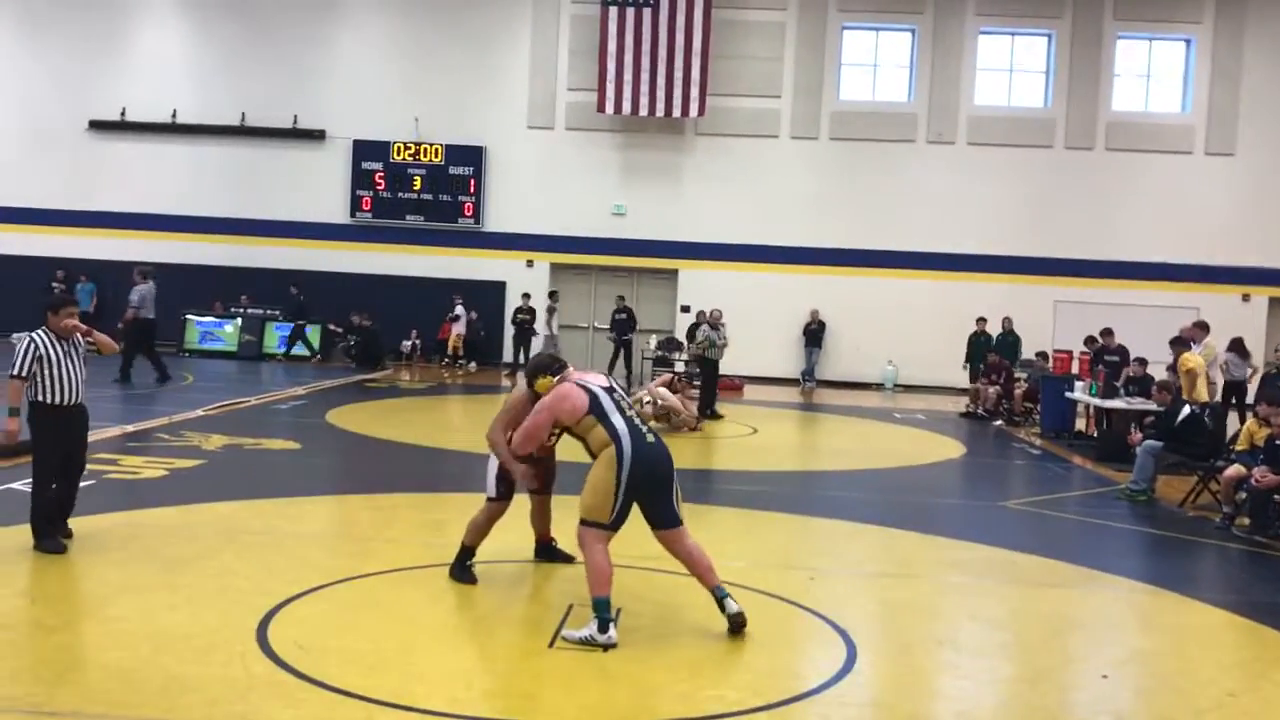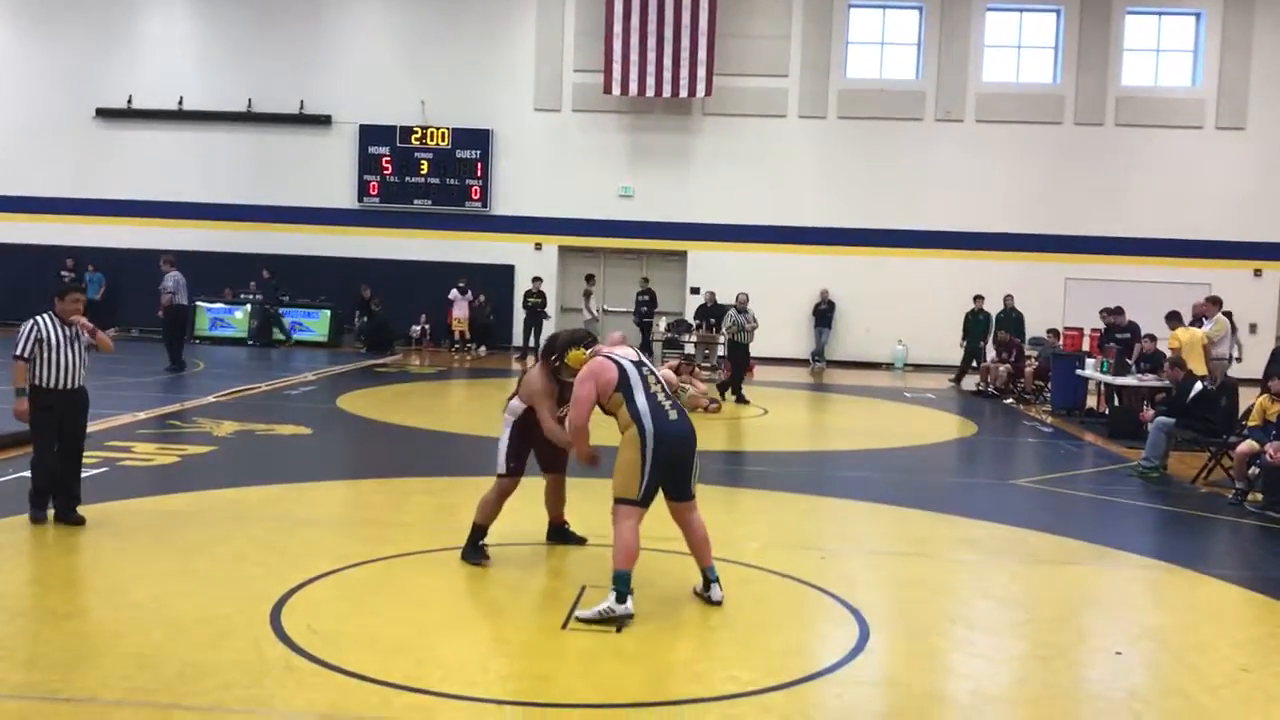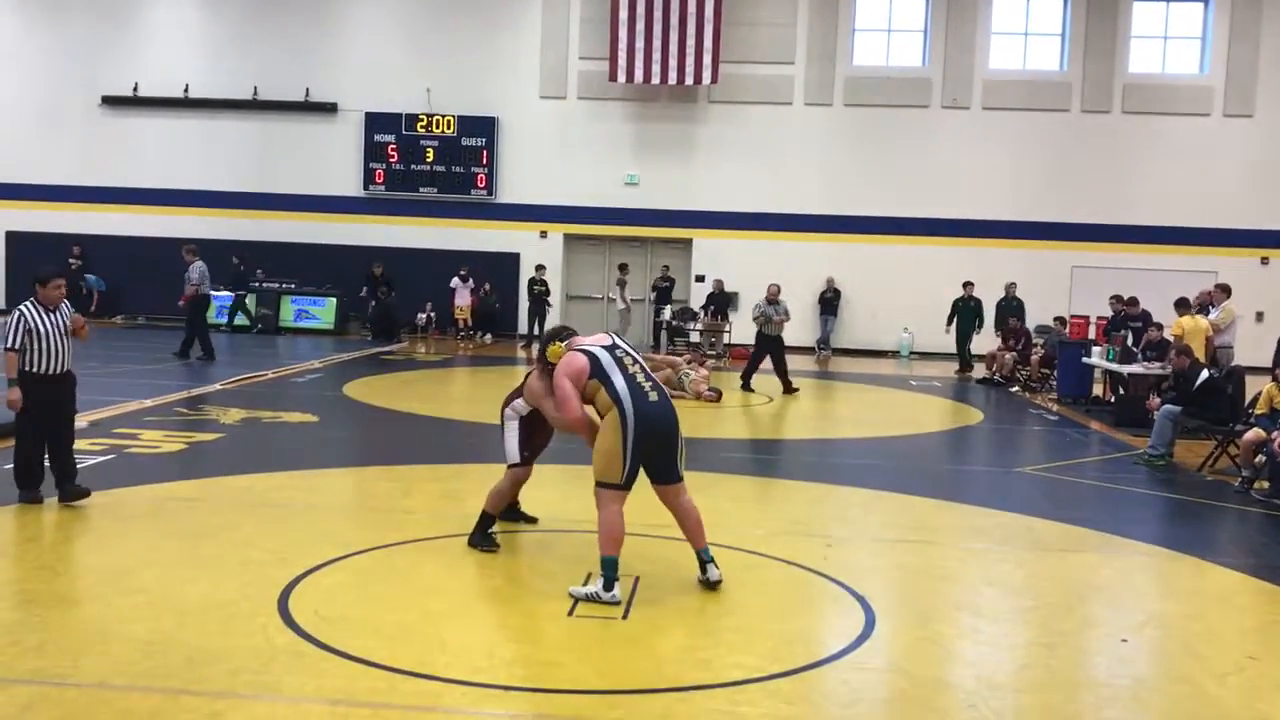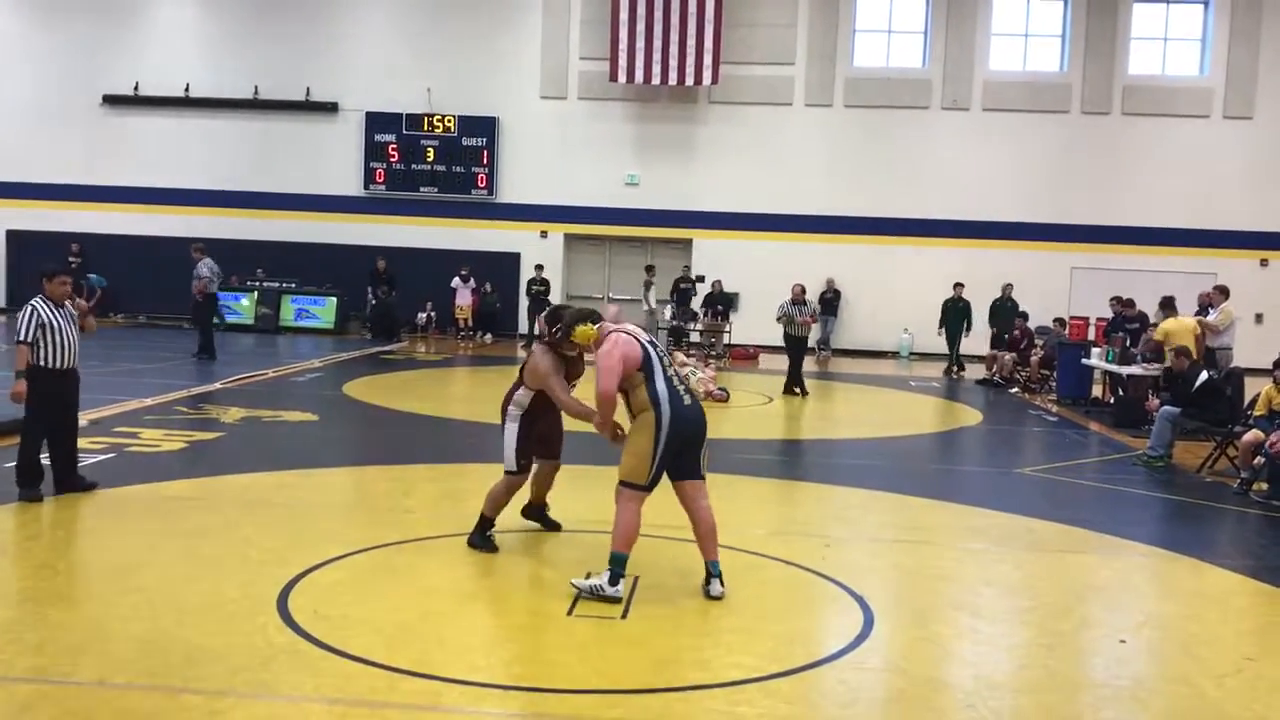
dt=0.5s
person 1, frame 1
left shoulder: (558, 397)
right shoulder: (598, 377)
left elbow: (521, 446)
left hip: (623, 459)
right hip: (658, 454)
left knee: (592, 539)
right knee: (679, 538)
left ankle: (603, 627)
right ankle: (727, 603)
person 1, frame 2
left shoulder: (590, 371)
right shoulder: (628, 351)
left elbow: (578, 422)
left wrist: (582, 451)
left hip: (647, 435)
right hip: (683, 429)
left knee: (626, 516)
right knee: (687, 511)
left ankle: (620, 599)
right ankle: (711, 584)
person 1, frame 3
left shoulder: (566, 365)
right shoulder: (609, 337)
left elbow: (572, 416)
left wrist: (590, 433)
left hip: (628, 418)
right hip: (664, 411)
left knee: (609, 500)
right knee: (676, 495)
left ankle: (608, 585)
right ankle: (708, 566)
person 1, frame 4
left shoulder: (613, 346)
right shoulder: (628, 330)
left elbow: (605, 391)
left wrist: (605, 422)
left hip: (659, 421)
right hip: (692, 415)
left knee: (628, 498)
right knee: (697, 499)
left ankle: (613, 581)
right ankle: (714, 578)
person 2, frame 1
left shoulder: (78, 339)
right shoulder: (34, 342)
left elbow: (112, 349)
right elbow: (16, 379)
left wrist: (87, 331)
right wrist: (13, 416)
left hip: (75, 413)
right hip: (47, 416)
left knee: (73, 471)
right knee: (45, 476)
left ankle: (58, 519)
right ankle: (44, 534)
person 2, frame 2
left shoulder: (84, 326)
right shoulder: (37, 325)
left elbow: (108, 348)
right elbow: (21, 361)
left wrist: (90, 330)
right wrist: (20, 396)
left hip: (75, 398)
right hip: (45, 399)
left knee: (72, 455)
right knee: (44, 455)
left ankle: (67, 508)
right ankle: (39, 506)
person 2, frame 3
left shoulder: (65, 307)
right shoulder: (23, 314)
left elbow: (81, 336)
right elbow: (12, 352)
left wrist: (81, 327)
right wrist: (13, 386)
left hip: (63, 381)
right hip: (34, 384)
left knee: (64, 435)
right knee: (31, 438)
left ankle: (67, 486)
right ankle: (28, 487)
person 2, frame 4
left shoulder: (68, 306)
right shoulder: (34, 310)
left elbow: (90, 329)
right elbow: (23, 345)
left wrist: (85, 314)
right wrist: (20, 378)
left hip: (67, 376)
right hip: (43, 379)
left knee: (67, 429)
right knee: (34, 431)
left ankle: (66, 478)
right ankle: (28, 485)
person 3, frame 1
right shoulder: (523, 396)
right elbow: (493, 434)
right wrist: (513, 467)
left hip: (542, 447)
right hip: (509, 447)
left knee: (542, 500)
right knee: (495, 507)
left ankle: (544, 547)
right ankle: (461, 563)
person 3, frame 2
left shoulder: (572, 370)
right shoulder: (541, 380)
right elbow: (549, 427)
left hip: (548, 421)
right hip: (520, 423)
left knee: (556, 478)
right knee: (506, 484)
left ankle: (557, 529)
right ankle: (473, 543)
person 3, frame 3
right shoulder: (541, 384)
left hip: (539, 421)
right hip: (521, 418)
left knee: (523, 470)
right knee: (517, 473)
left ankle: (510, 508)
right ankle: (480, 532)
person 3, frame 4
left shoulder: (569, 346)
right shoulder: (545, 361)
right elbow: (564, 401)
right wrist: (600, 420)
left hip: (548, 412)
right hip: (522, 415)
left knee: (550, 464)
right knee: (516, 477)
left ankle: (535, 507)
right ankle: (480, 532)
